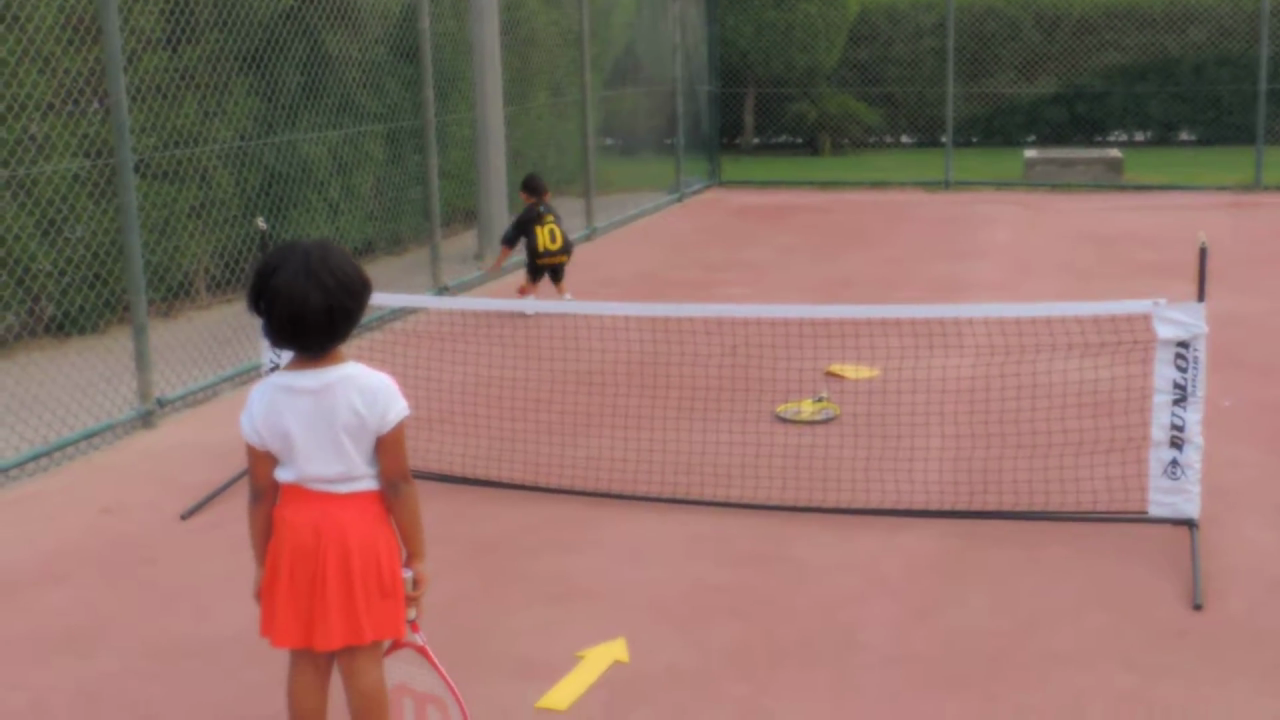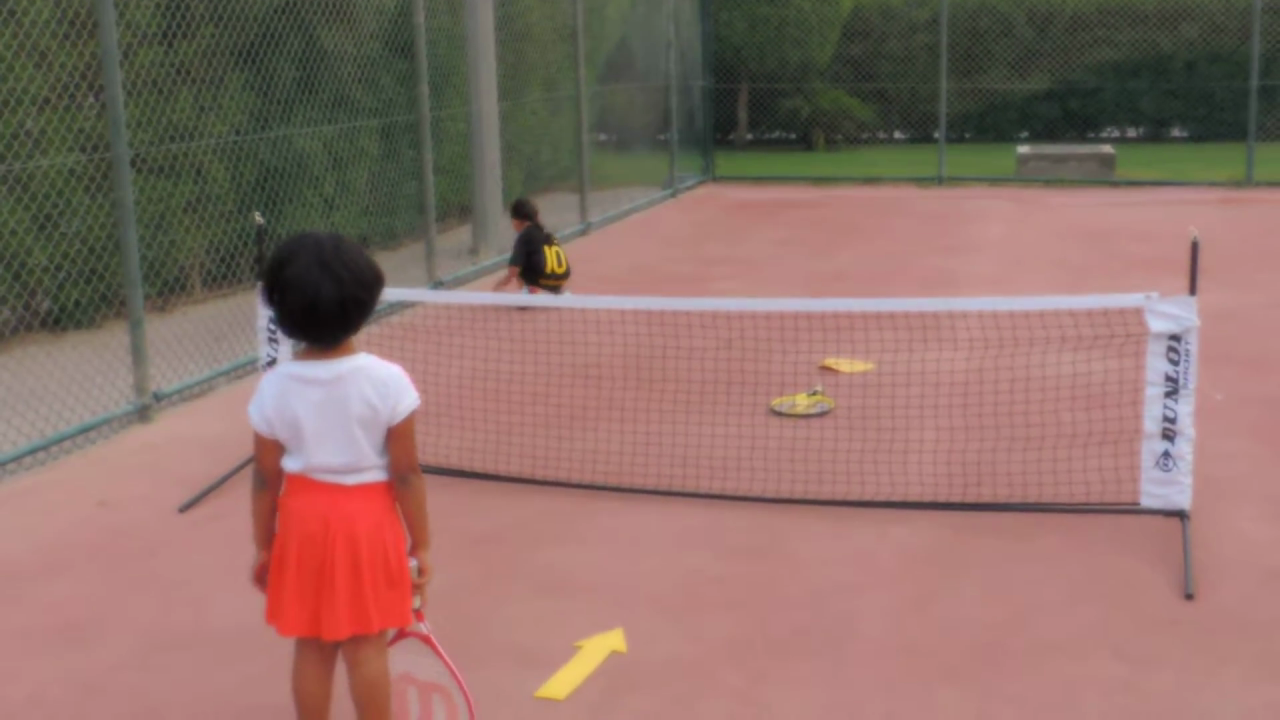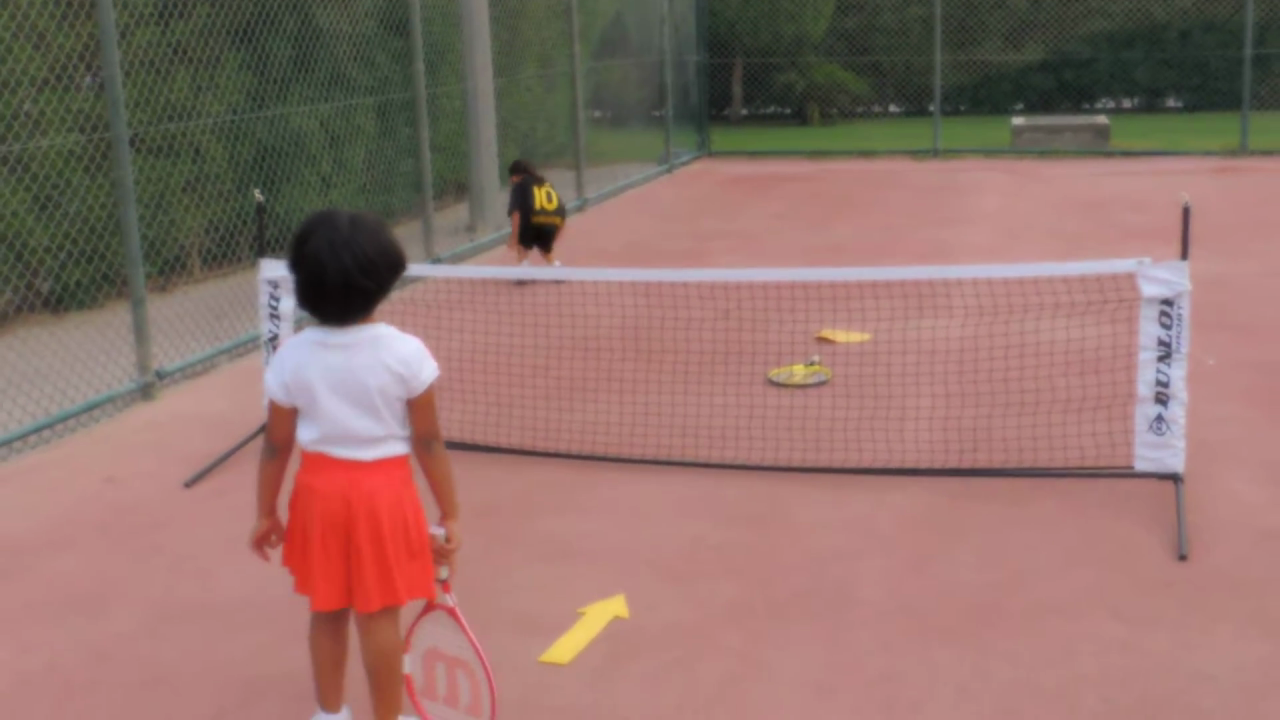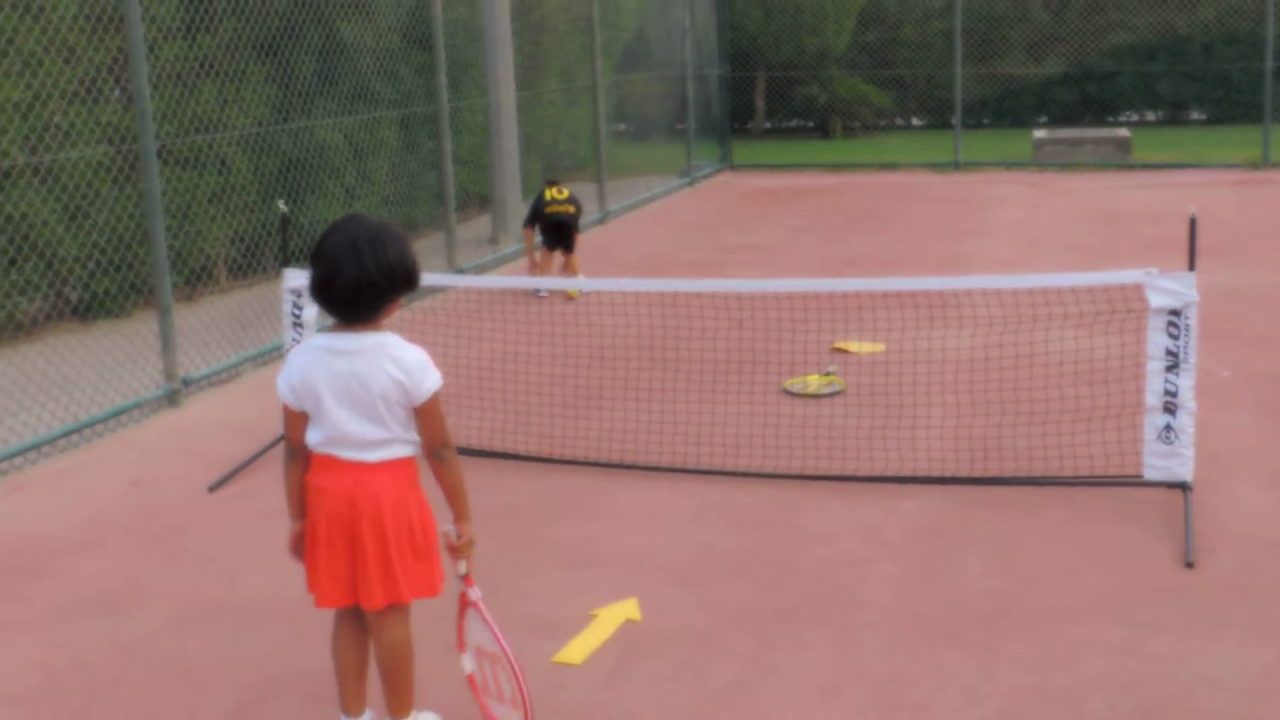
dt=0.3s
person 1, frame 1
left shoulder: (264, 399)
right shoulder: (375, 389)
left elbow: (261, 493)
right elbow: (397, 483)
left wrist: (261, 562)
right wrist: (416, 555)
left hip: (297, 530)
right hip: (360, 530)
left knee: (306, 657)
right knee: (361, 658)
person 1, frame 2
left shoulder: (274, 387)
right shoulder: (387, 380)
left elbow: (266, 478)
right elbow: (406, 473)
left wrist: (263, 546)
right wrist: (420, 544)
left hip: (304, 517)
right hip: (367, 519)
left knee: (312, 645)
right knee: (365, 647)
person 1, frame 3
left shoulder: (291, 357)
right shoulder: (406, 353)
left elbow: (275, 446)
right elbow: (428, 443)
left wrist: (265, 513)
right wrist: (449, 514)
left hip: (320, 489)
right hip: (383, 490)
left knee: (328, 609)
right knee: (380, 615)
person 1, frame 4
left shoulder: (302, 360)
right shoulder: (409, 361)
left elbow: (296, 451)
right elbow: (439, 449)
left wrist: (298, 517)
right wrist: (462, 517)
left hip: (330, 492)
right hip: (390, 492)
left knee: (349, 612)
right knee: (390, 613)
